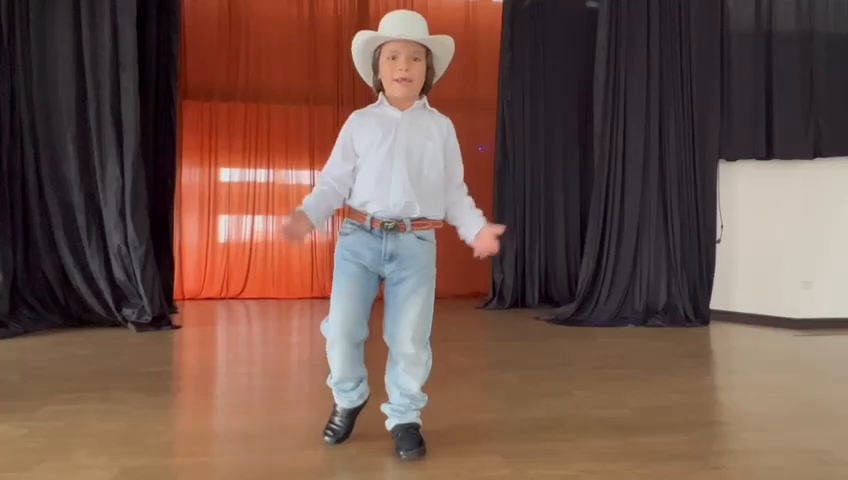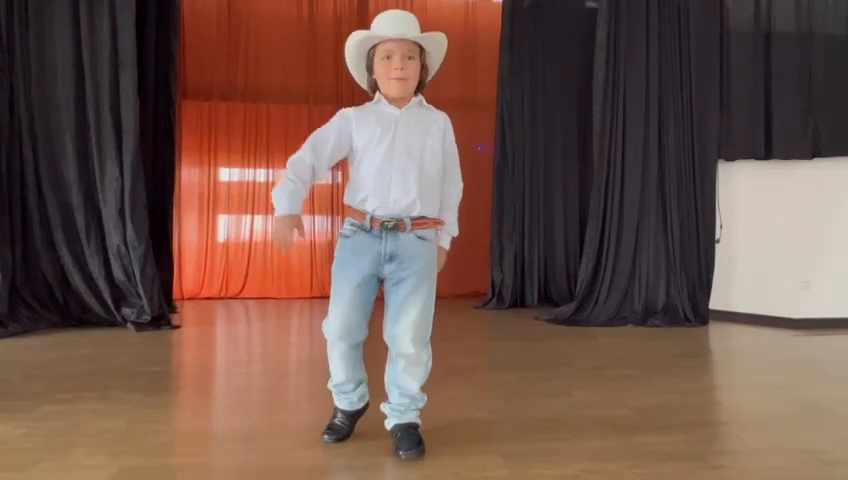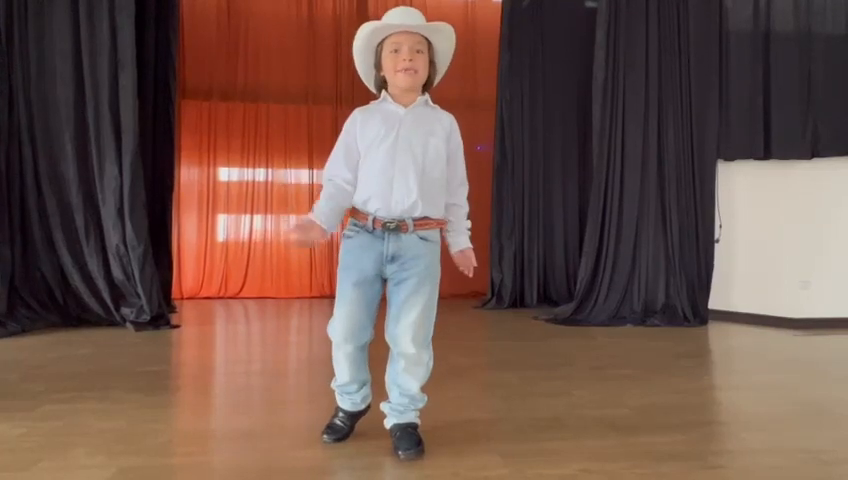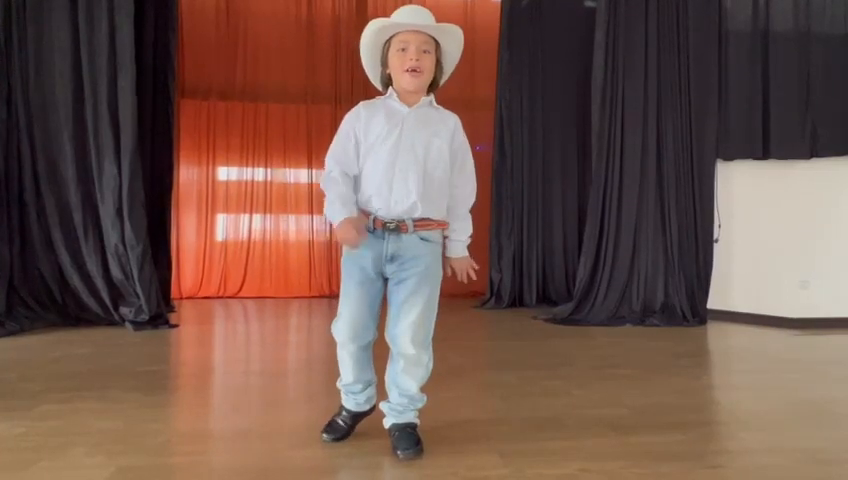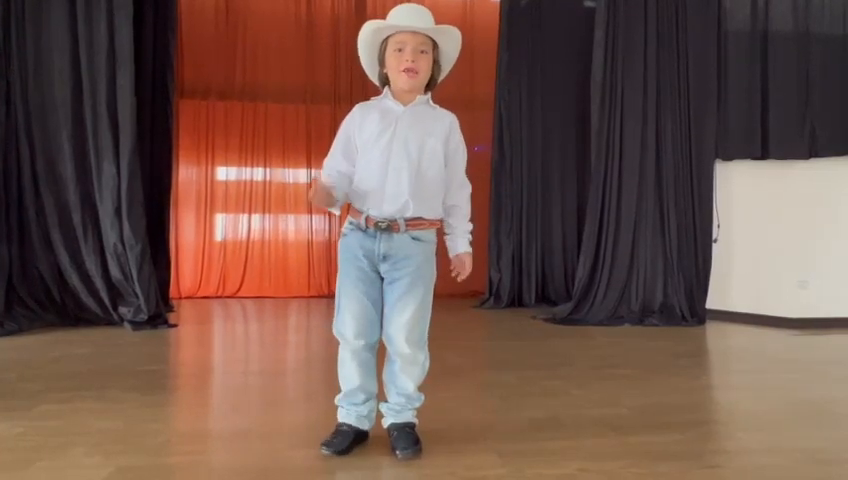
dt=0.3s
person 1, frame 1
left shoulder: (440, 126)
right shoulder: (359, 122)
left elbow: (453, 191)
right elbow: (333, 183)
left wrist: (476, 230)
right wrist: (307, 216)
left hip: (415, 242)
right hip: (359, 237)
left knee: (411, 338)
right knee: (342, 328)
left ankle: (404, 419)
right ankle: (349, 401)
person 1, frame 2
left shoulder: (438, 123)
right shoulder: (353, 120)
left elbow: (450, 187)
right elbow: (307, 160)
left wrist: (444, 238)
right wrist: (287, 205)
left hip: (415, 243)
right hip: (359, 237)
left knee: (410, 338)
right knee: (342, 330)
left ankle: (404, 418)
right ankle: (349, 403)
person 1, frame 3
left shoulder: (444, 123)
right shoulder: (362, 120)
left elbow: (455, 190)
right elbow: (339, 181)
left wrist: (460, 241)
right wrist: (320, 222)
left hip: (419, 243)
right hip: (363, 237)
left knee: (411, 339)
right knee: (347, 330)
left ankle: (403, 418)
right ankle: (352, 403)
person 1, frame 4
left shoulder: (448, 124)
right shoulder: (363, 115)
left elbow: (461, 191)
right elbow: (338, 171)
left wrist: (457, 247)
right wrist: (342, 216)
left hip: (421, 244)
right hip: (365, 238)
left knee: (411, 340)
right knee: (351, 331)
left ankle: (402, 418)
right ankle: (356, 401)
person 1, frame 5
left shoulder: (444, 123)
right shoulder: (361, 116)
left elbow: (456, 190)
right elbow: (340, 171)
left wrist: (459, 244)
right wrist: (327, 193)
left hip: (413, 242)
right hip: (359, 237)
left knee: (407, 338)
right knee: (354, 333)
left ankle: (401, 419)
right ankle: (354, 419)
